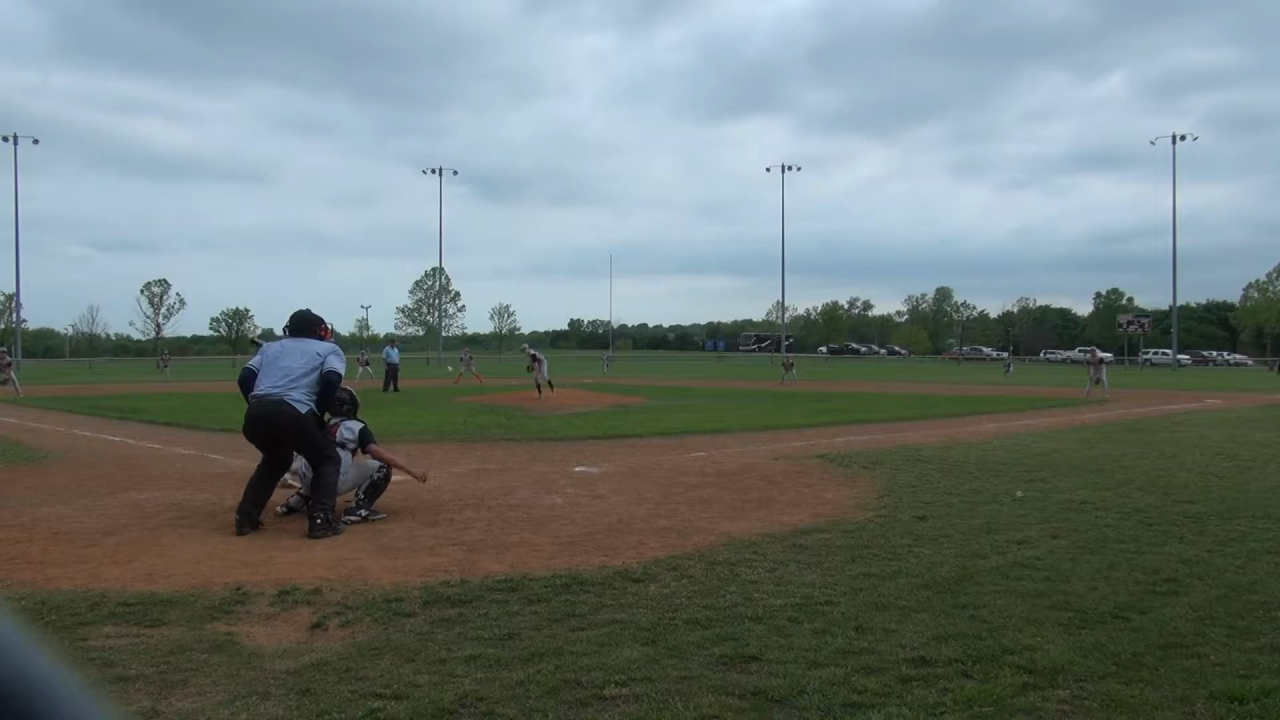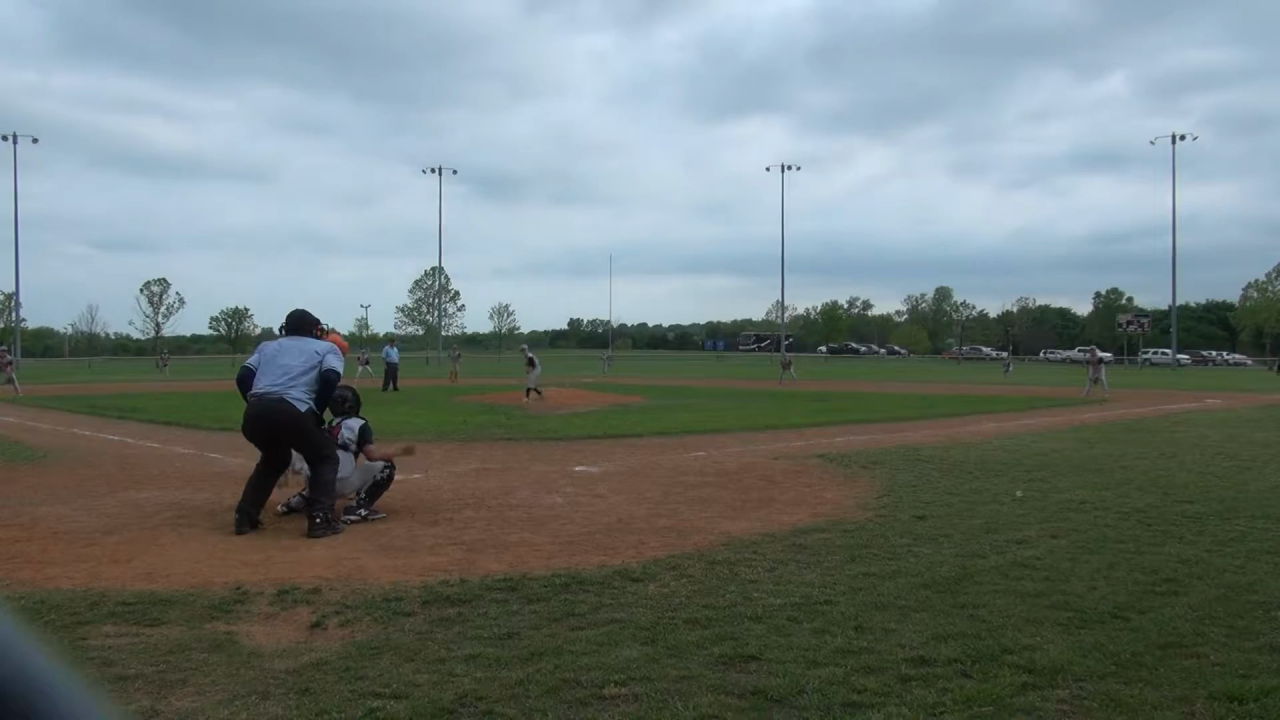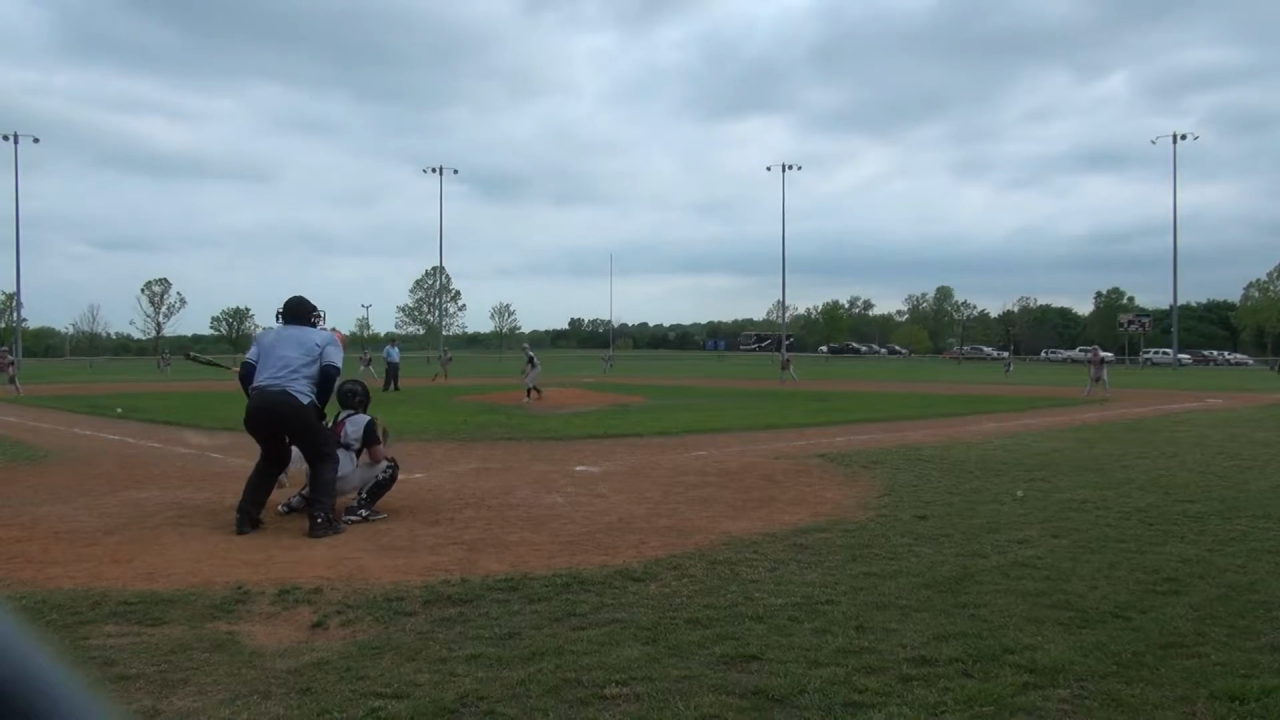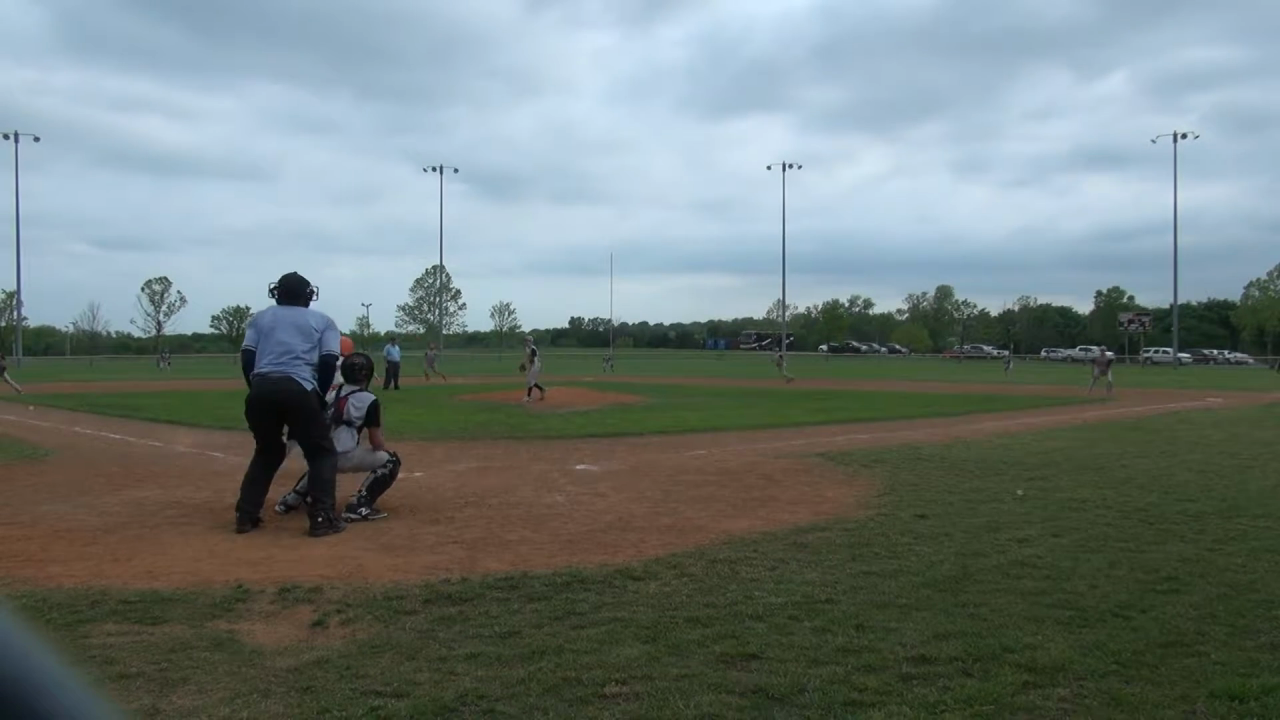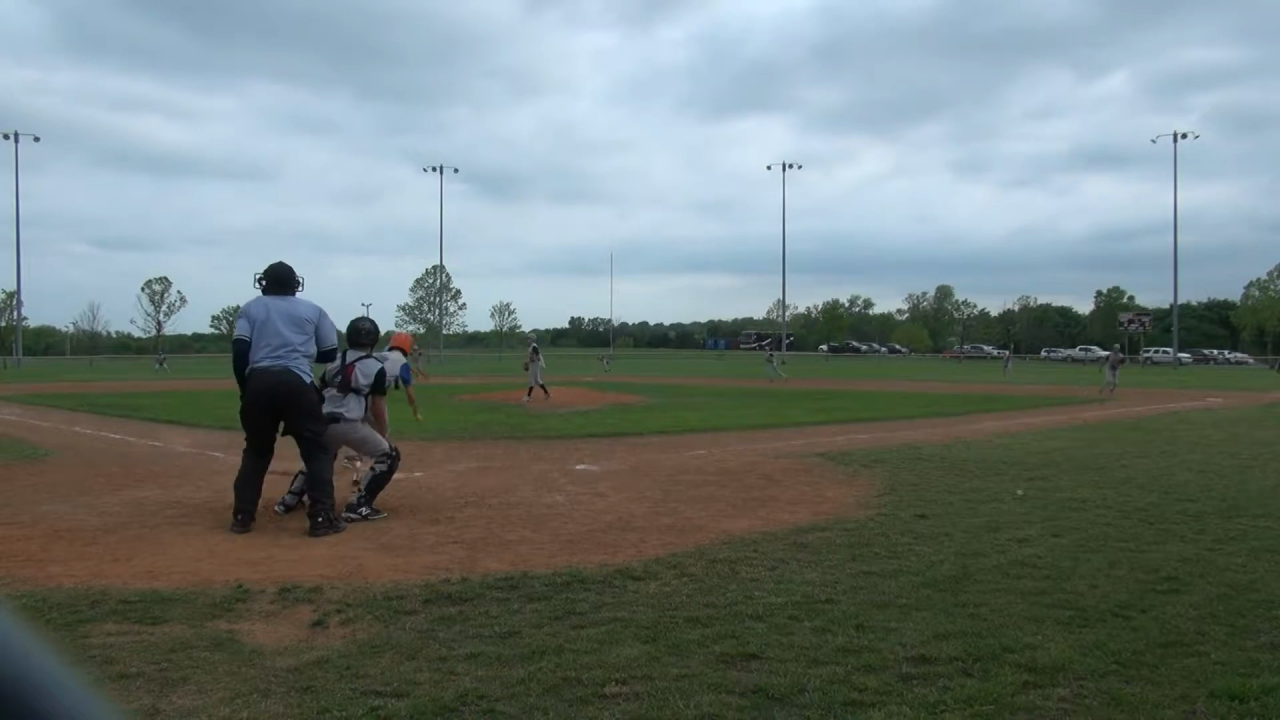
dt=0.2s
person 1, frame 1
left shoulder: (270, 347)
right shoulder: (330, 349)
left elbow: (244, 379)
right elbow: (331, 380)
right wrist: (317, 415)
left hip: (256, 414)
right hip: (294, 413)
left knee: (274, 460)
right knee: (327, 459)
left ankle: (245, 518)
right ankle: (321, 519)
person 1, frame 2
left shoulder: (267, 346)
right shoulder: (327, 348)
left elbow: (243, 378)
right elbow: (330, 379)
right wrist: (316, 413)
left hip: (255, 413)
right hip: (293, 412)
left knee: (273, 459)
right knee: (325, 458)
left ankle: (245, 517)
right ankle: (320, 520)
person 1, frame 3
left shoulder: (265, 336)
right shoulder: (327, 338)
left elbow: (245, 372)
right elbow: (329, 373)
right wrist: (318, 408)
left hip: (258, 405)
right hip: (296, 404)
left knee: (273, 457)
right knee: (325, 457)
left ankle: (245, 516)
right ankle: (321, 519)
person 1, frame 4
left shoulder: (260, 317)
right shoulder: (323, 321)
left elbow: (247, 360)
right elbow: (328, 362)
right wrist: (319, 396)
left hip: (261, 390)
right hip: (299, 390)
left knee: (267, 451)
right knee: (322, 453)
left ankle: (245, 515)
right ankle: (321, 517)
person 1, frame 5
left shoulder: (250, 308)
right shoulder: (313, 310)
left elbow: (240, 350)
right elbow: (329, 354)
left wrist: (245, 388)
left hip: (258, 383)
right hip: (297, 383)
left knee: (256, 450)
right knee: (316, 450)
left ankle: (243, 516)
right ankle: (322, 517)
person 2, frame 1
left shoulder: (324, 426)
right shoulder: (357, 427)
right elbow: (378, 453)
right wrist: (410, 470)
left hip: (307, 481)
right knee: (382, 467)
left ankle: (295, 502)
right ankle: (359, 508)
person 2, frame 2
left shoulder: (328, 426)
right shoulder: (359, 425)
right elbow: (372, 454)
right wrist: (398, 451)
right hip: (339, 485)
right knee: (386, 466)
left ankle: (297, 502)
right ankle: (359, 507)
person 2, frame 3
left shoulder: (334, 421)
right shoulder: (366, 421)
right elbow: (377, 457)
right wrist: (381, 443)
right hip: (340, 482)
right knee: (389, 466)
left ankle: (297, 502)
right ankle: (360, 508)
person 2, frame 4
left shoulder: (332, 394)
right shoulder: (370, 400)
right elbow: (376, 443)
right wrist: (383, 446)
right hip: (340, 457)
right knee: (390, 461)
left ankle: (292, 499)
right ankle: (360, 505)
person 2, frame 5
left shoulder: (336, 361)
right shoulder: (376, 368)
right elbow: (378, 408)
right wrist: (383, 434)
right hip: (347, 424)
right knee: (388, 455)
left ankle: (290, 500)
right ankle: (359, 506)
